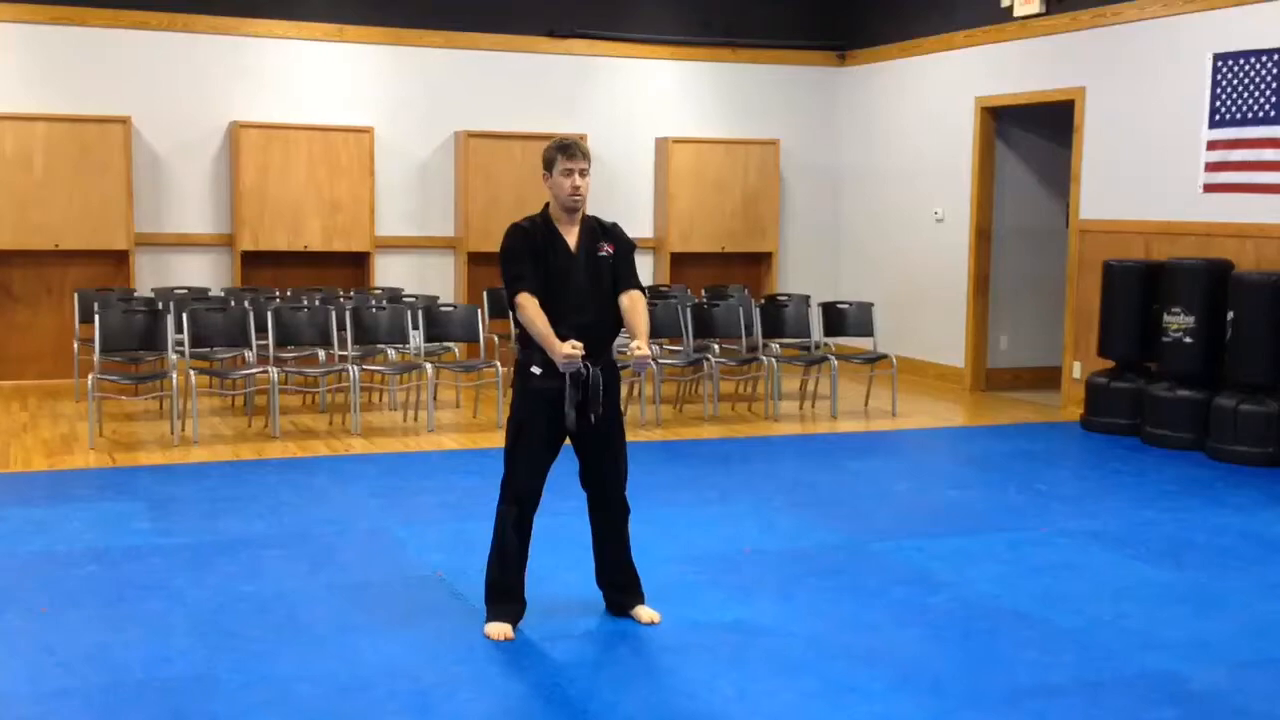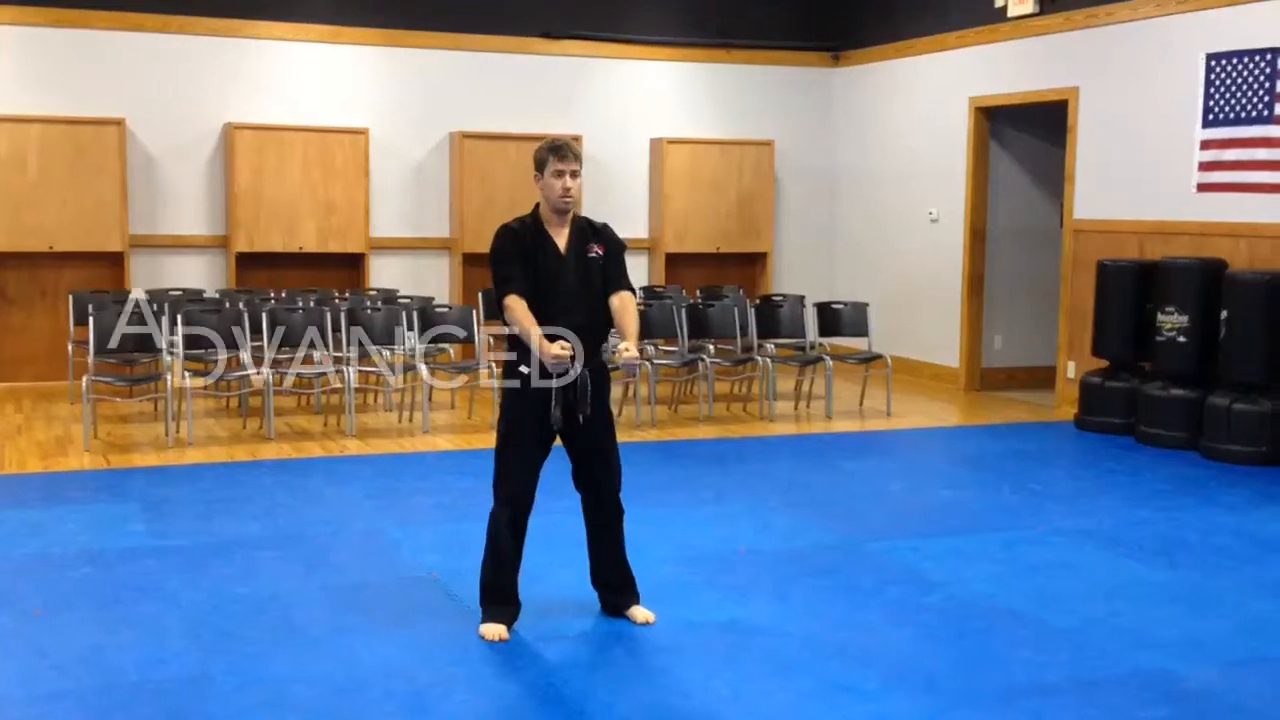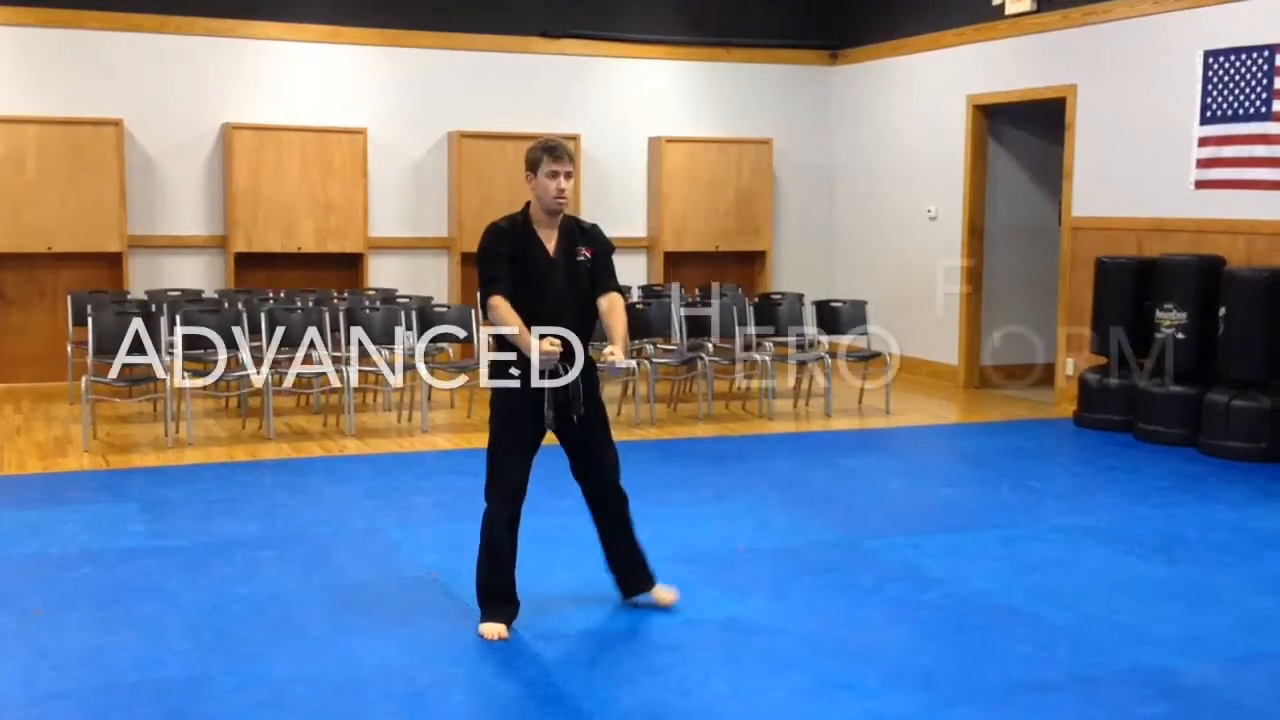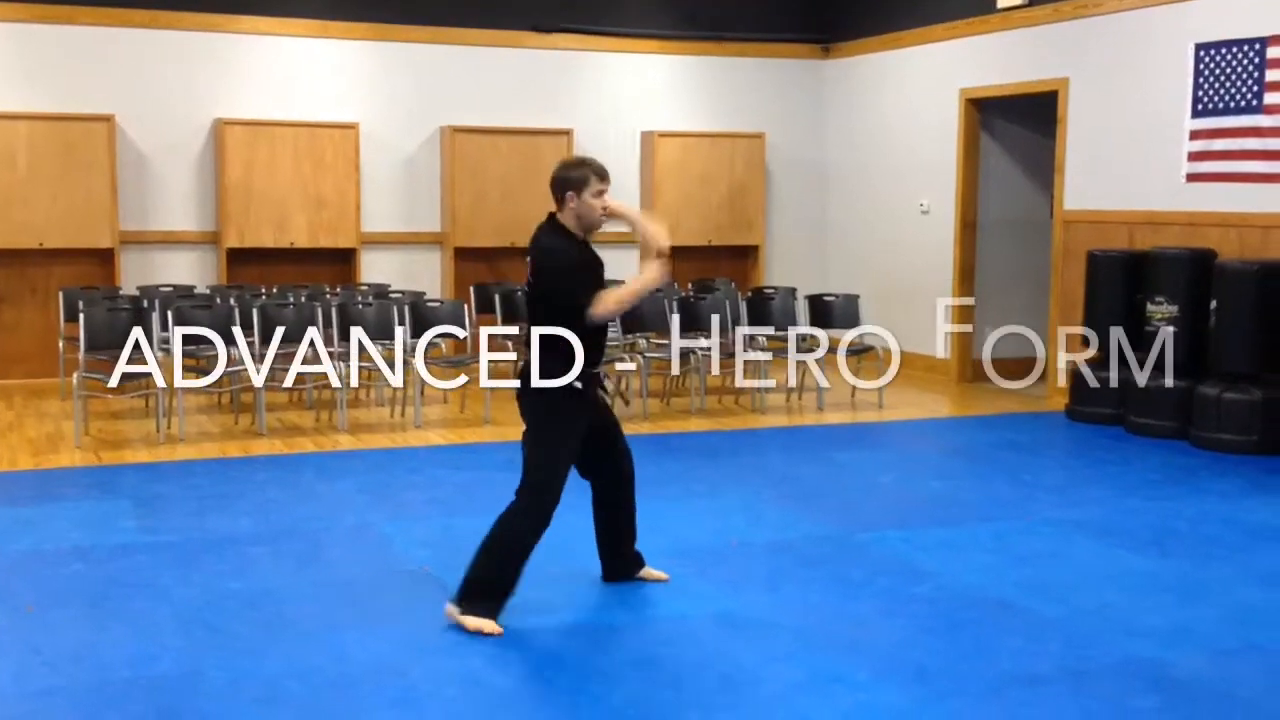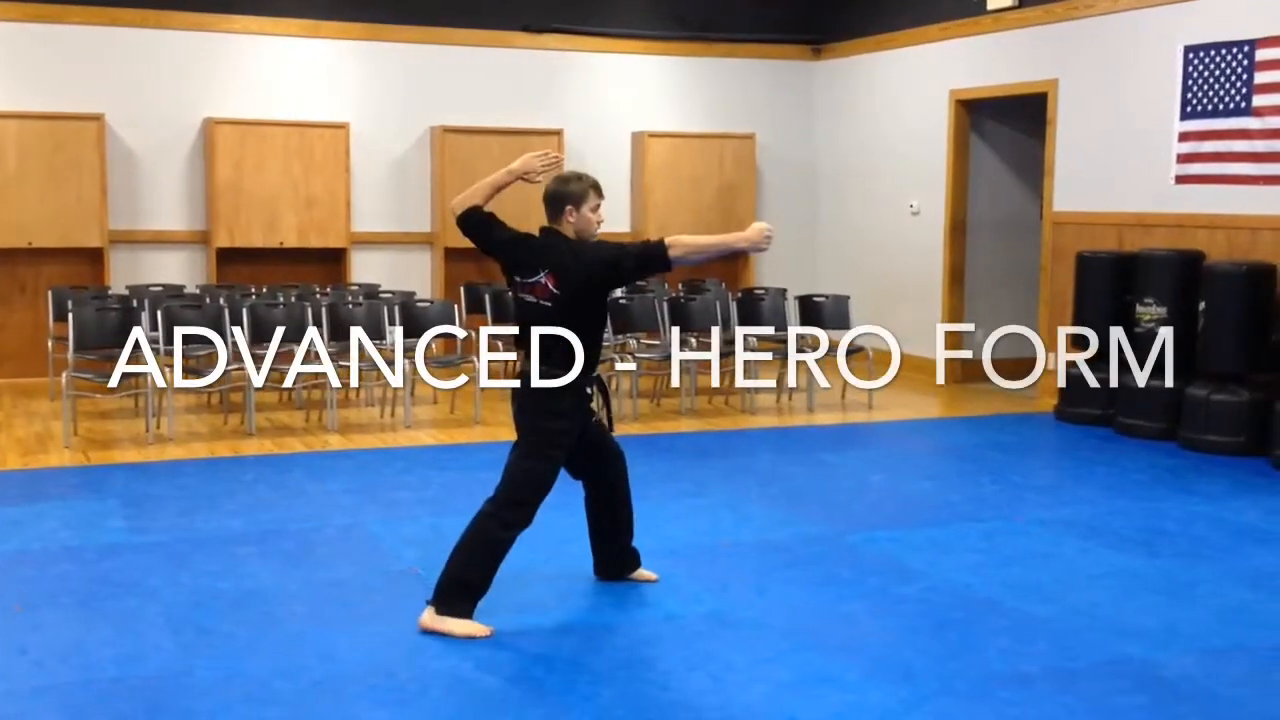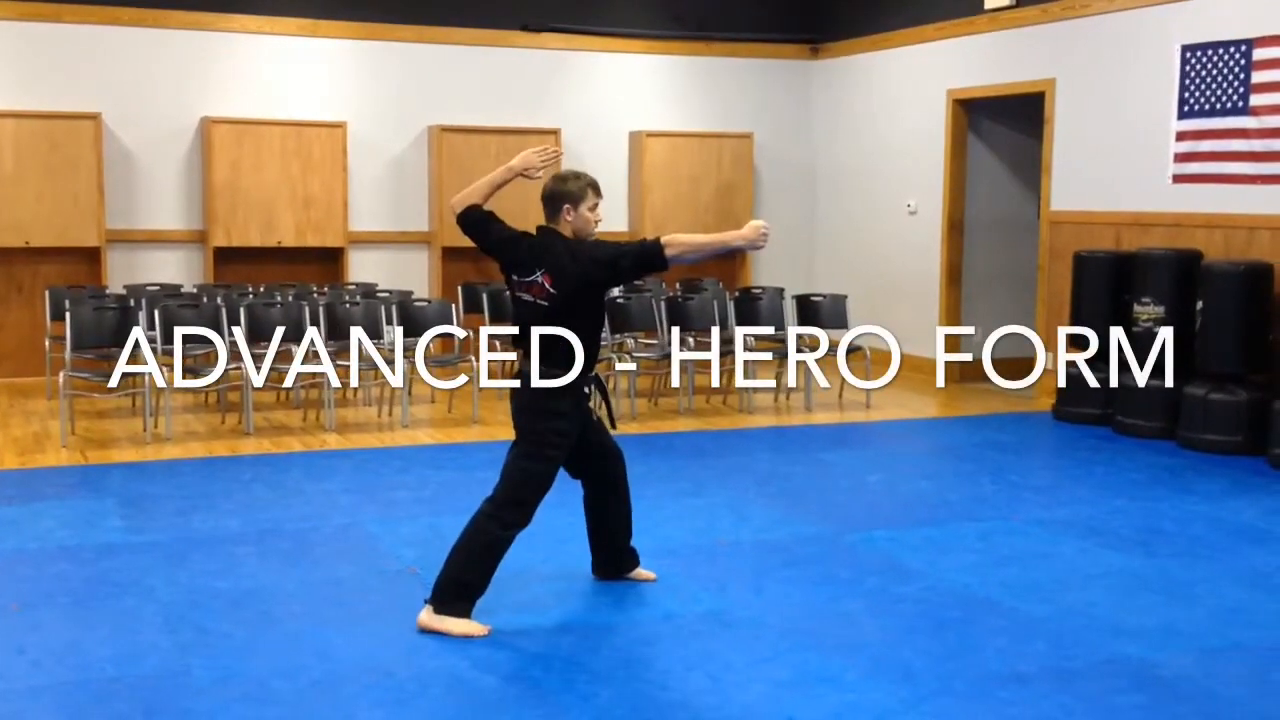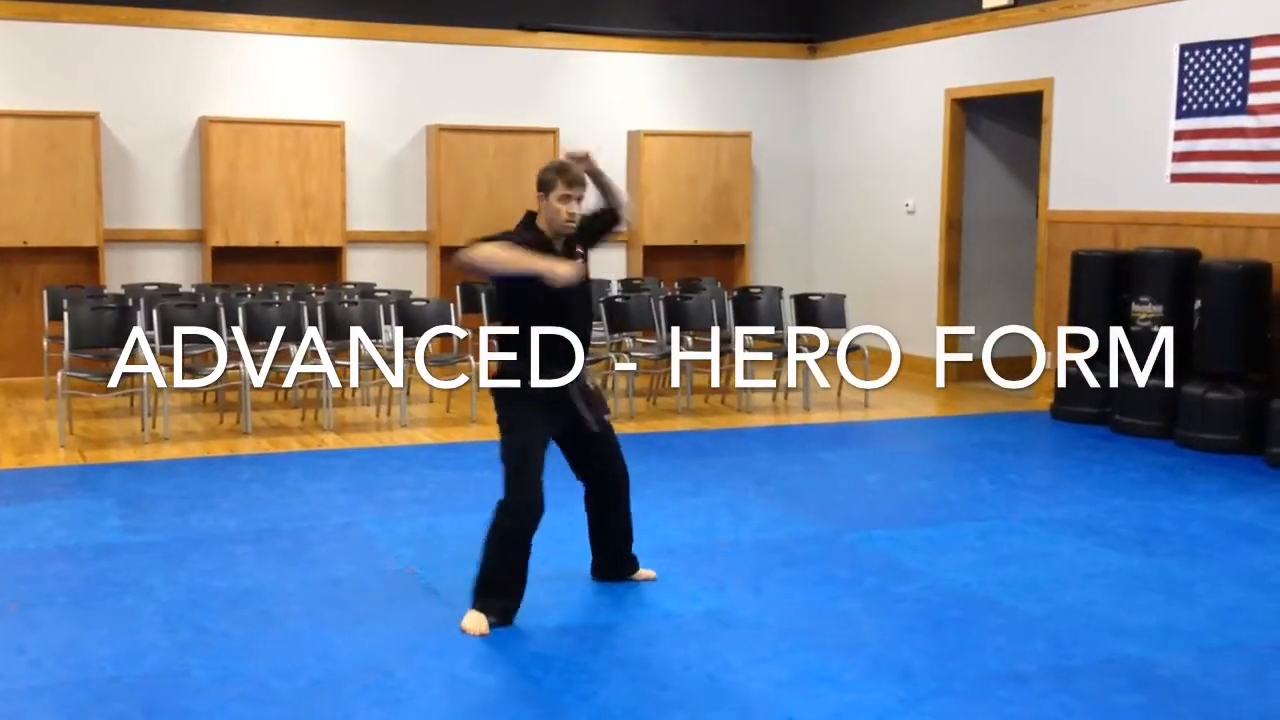
dt=0.4s
person 1, frame 1
left shoulder: (611, 237)
right shoulder: (523, 236)
left elbow: (630, 293)
right elbow: (525, 301)
left wrist: (640, 339)
right wrist: (555, 348)
left hip: (600, 379)
right hip: (541, 380)
left knee: (609, 491)
right knee: (519, 494)
left ankle: (623, 595)
right ankle: (503, 606)
person 1, frame 2
left shoulder: (601, 238)
right shoulder: (513, 237)
left elbow: (620, 295)
right elbow: (513, 302)
left wrist: (630, 342)
right wrist: (542, 345)
left hip: (588, 379)
right hip: (529, 380)
left knee: (603, 491)
right knee: (513, 496)
left ankle: (619, 596)
right ankle: (498, 608)
person 1, frame 3
left shoulder: (589, 238)
right shoulder: (502, 236)
left elbow: (609, 297)
right elbow: (495, 302)
left wrist: (617, 345)
right wrist: (530, 344)
left hip: (577, 376)
right hip: (519, 379)
left knee: (605, 482)
right knee: (505, 495)
left ankle: (637, 581)
right ankle: (496, 607)
person 1, frame 4
left shoulder: (569, 229)
right shoulder: (558, 250)
left elbow: (603, 208)
right elbow: (599, 308)
left wrist: (645, 227)
right wrist: (649, 277)
left hip: (578, 384)
right hip: (553, 390)
left knee: (616, 468)
right knee: (537, 497)
left ankle: (622, 563)
right ankle: (474, 601)
person 1, frame 5
left shoulder: (520, 250)
right shoulder: (589, 261)
left elbow: (463, 209)
right elbow: (671, 251)
left wrist: (514, 171)
right wrist: (741, 241)
left hip: (552, 391)
right hip: (554, 398)
left knee: (607, 466)
right knee: (512, 502)
left ankle: (616, 562)
right ankle: (445, 606)
person 1, frame 6
left shoulder: (519, 249)
right shoulder: (586, 260)
left elbow: (463, 207)
right elbow: (666, 250)
left wrist: (513, 168)
right wrist: (738, 239)
left hip: (552, 390)
right hip: (552, 397)
left knee: (606, 467)
right knee: (512, 502)
left ankle: (615, 562)
right ankle: (444, 607)
person 1, frame 7
left shoulder: (575, 236)
right shoulder: (519, 242)
left elbow: (617, 211)
right elbow: (471, 255)
left wrist: (594, 171)
right wrist: (543, 267)
left hip: (571, 385)
right hip: (525, 390)
left knee: (609, 473)
right knee: (523, 499)
left ankle: (615, 564)
right ankle: (491, 604)
